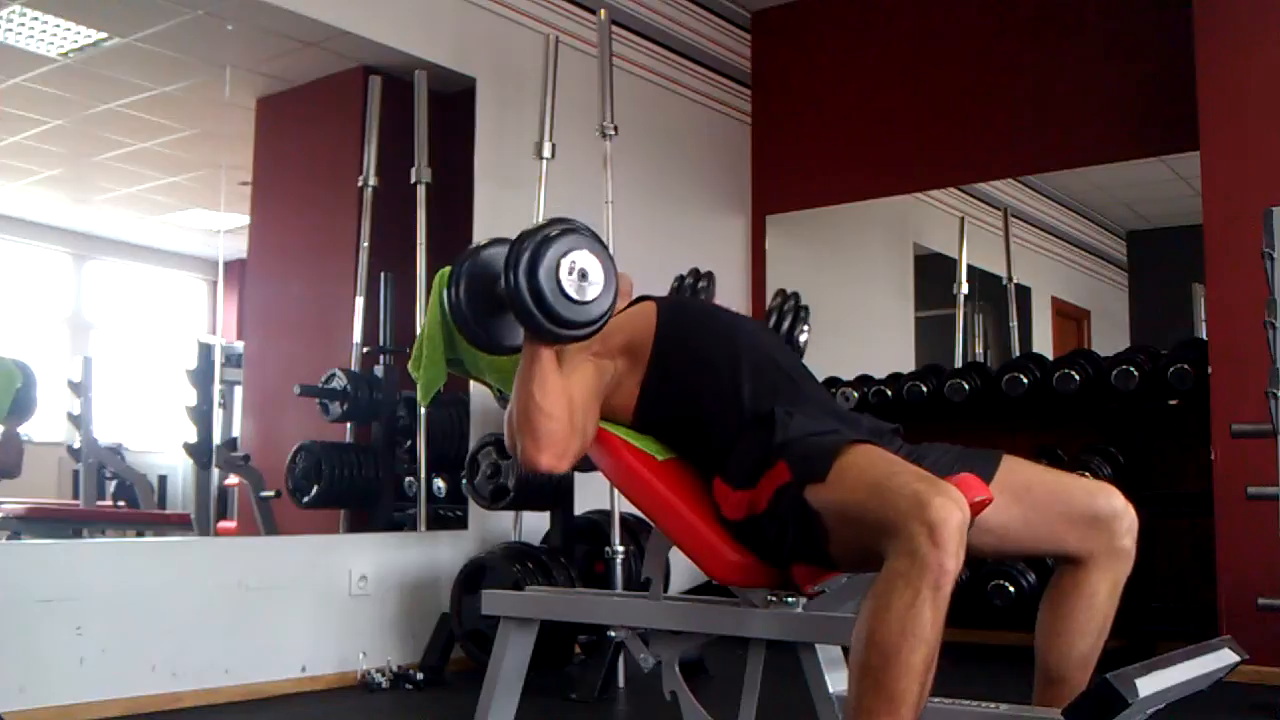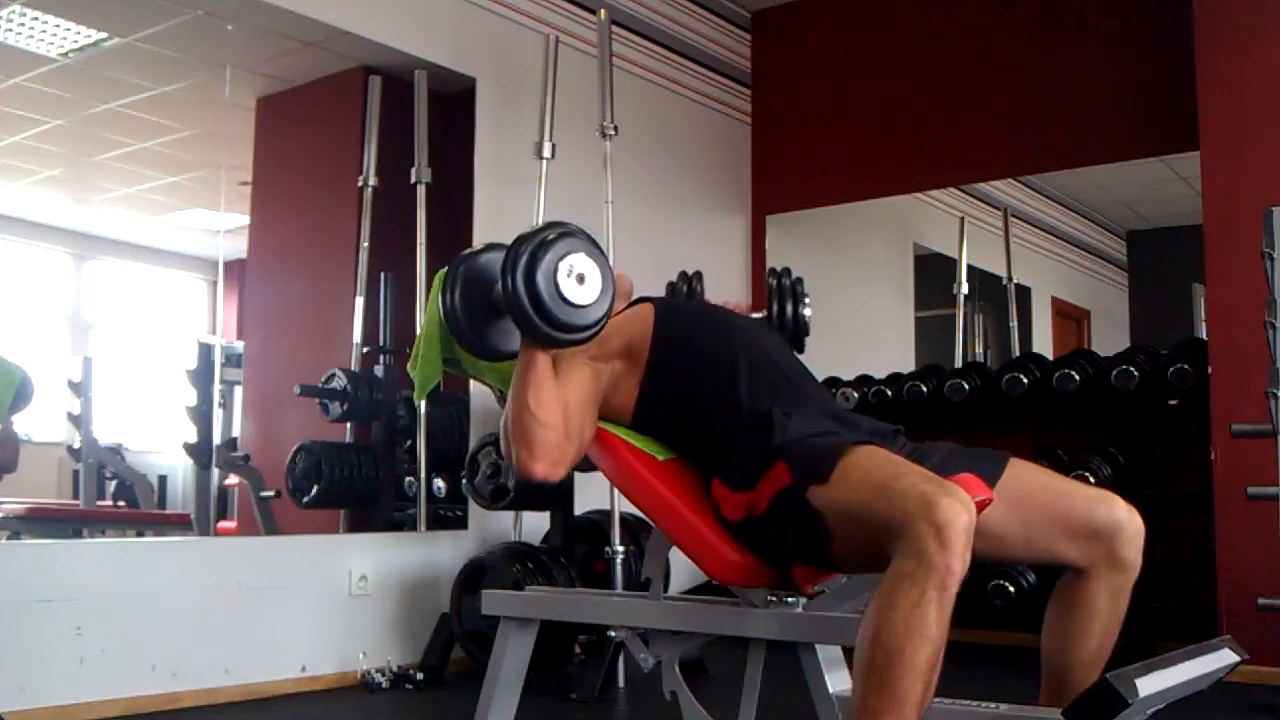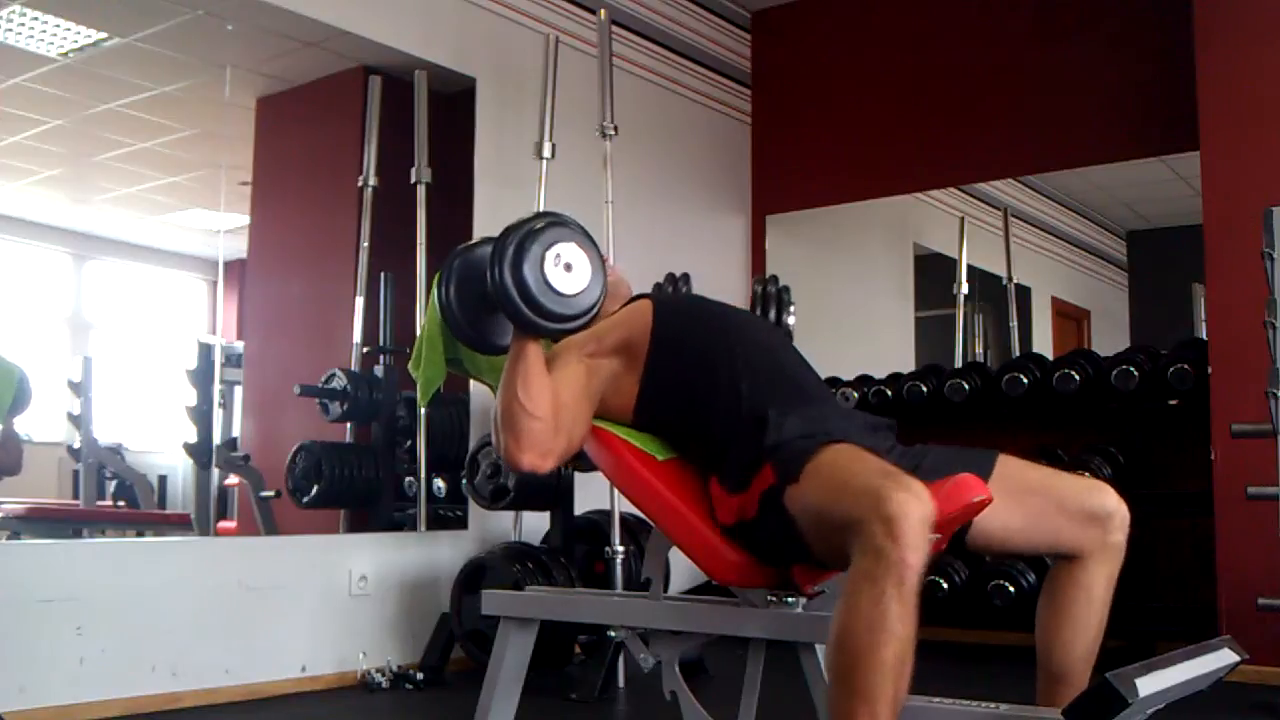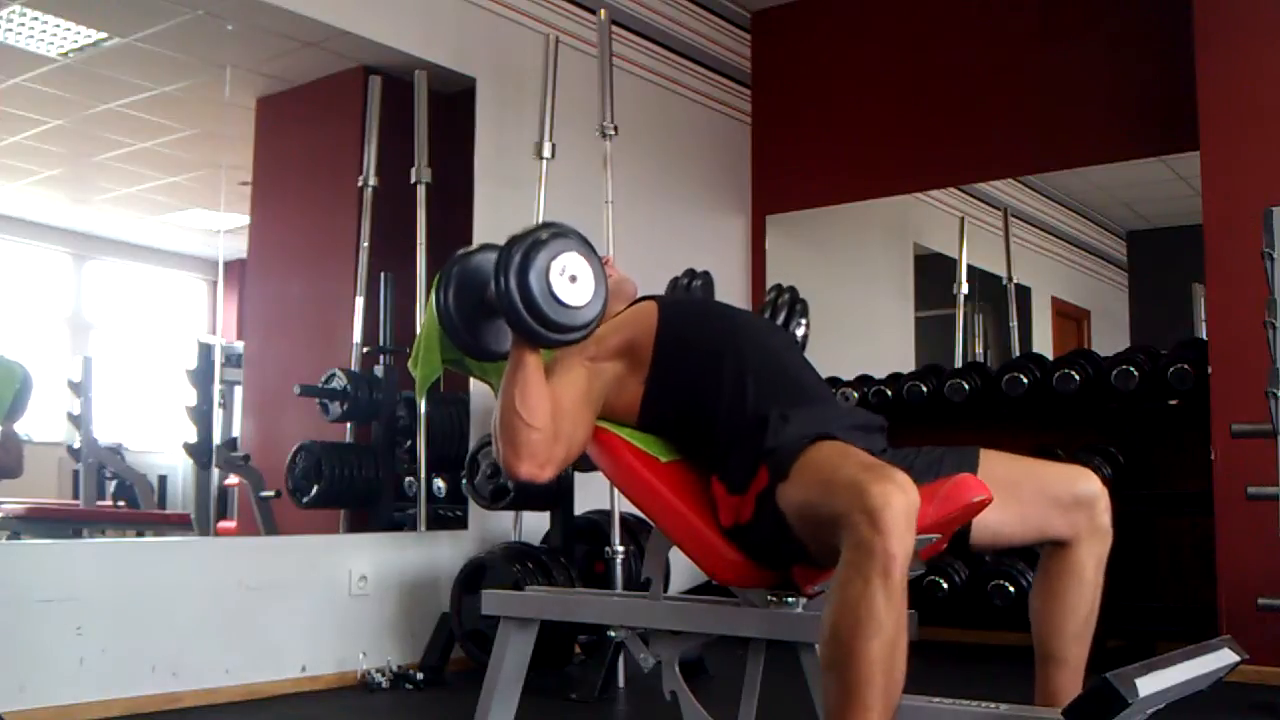
dt=0.3s
person 1, frame 1
left shoulder: (660, 326)
right shoulder: (591, 347)
right elbow: (545, 451)
left wrist: (745, 332)
left hip: (857, 439)
right hip: (778, 455)
left knee: (1108, 521)
right knee: (934, 522)
person 1, frame 2
left shoulder: (660, 327)
right shoulder: (589, 347)
right elbow: (540, 458)
left wrist: (746, 327)
right wrist: (535, 333)
left hip: (855, 435)
right hip: (781, 456)
left knee: (1115, 531)
right knee: (941, 524)
person 1, frame 3
left shoulder: (664, 320)
right shoulder: (590, 347)
right elbow: (531, 450)
left wrist: (754, 334)
left hip: (861, 446)
right hip: (778, 454)
left knee: (1100, 517)
right knee: (899, 514)
person 1, frame 4
left shoulder: (664, 324)
right shoulder: (592, 350)
right elbow: (530, 459)
right wrist: (526, 333)
left hip: (859, 448)
right hip: (777, 457)
left knee: (1084, 500)
right knee: (882, 506)
